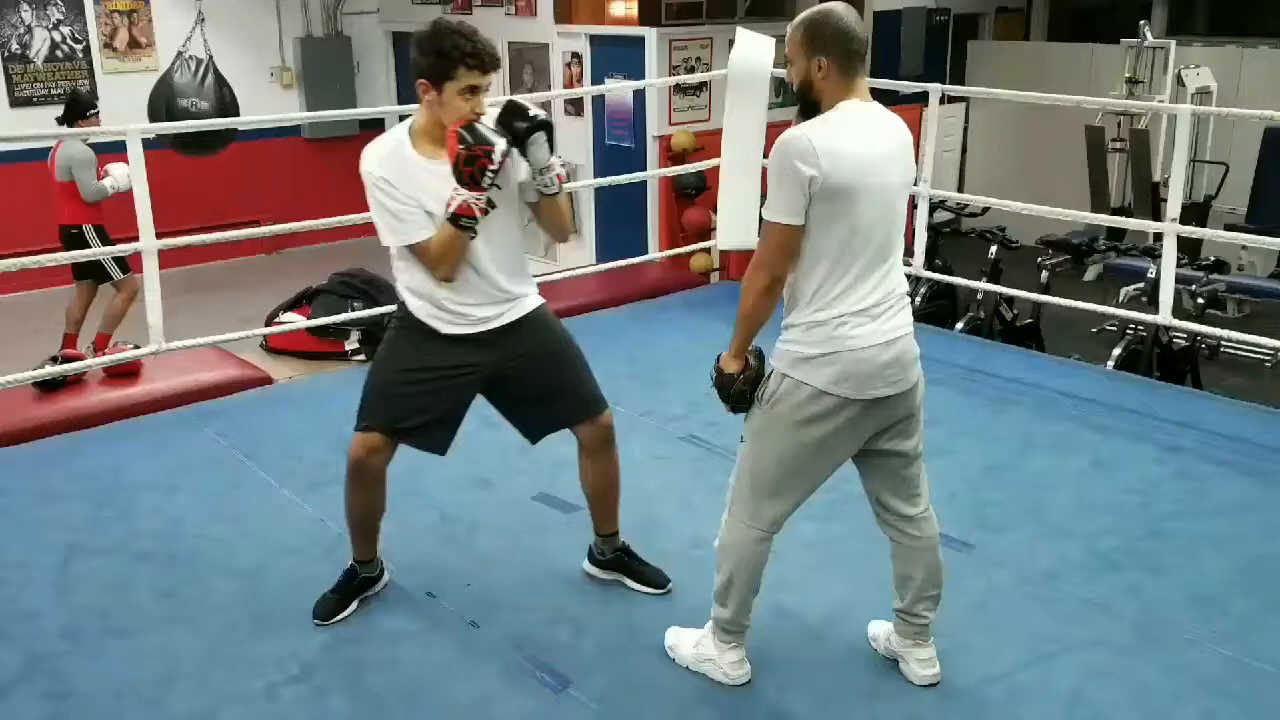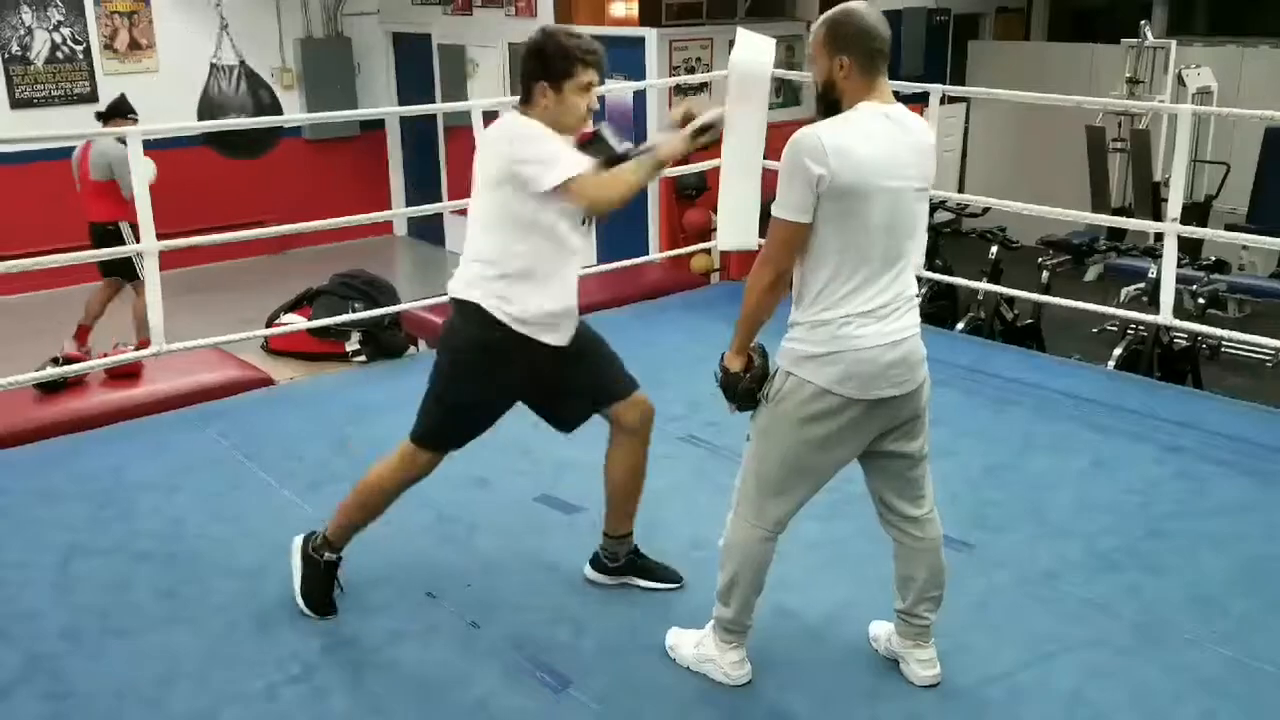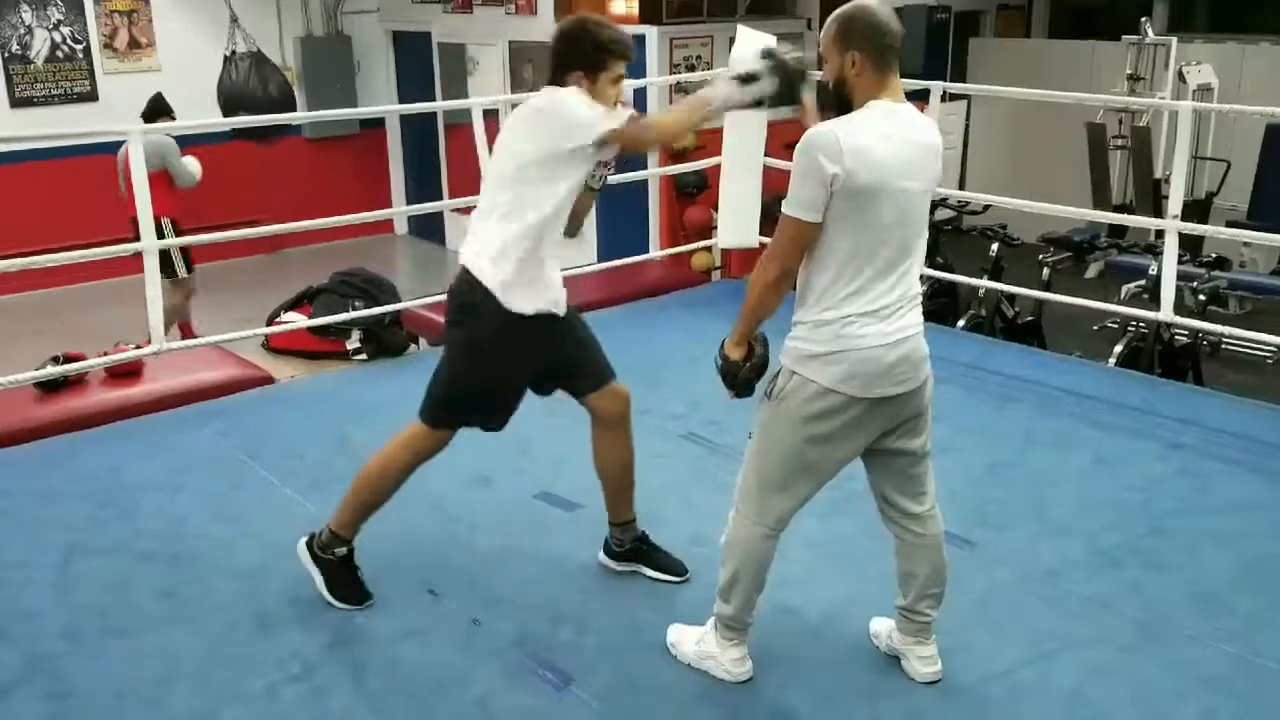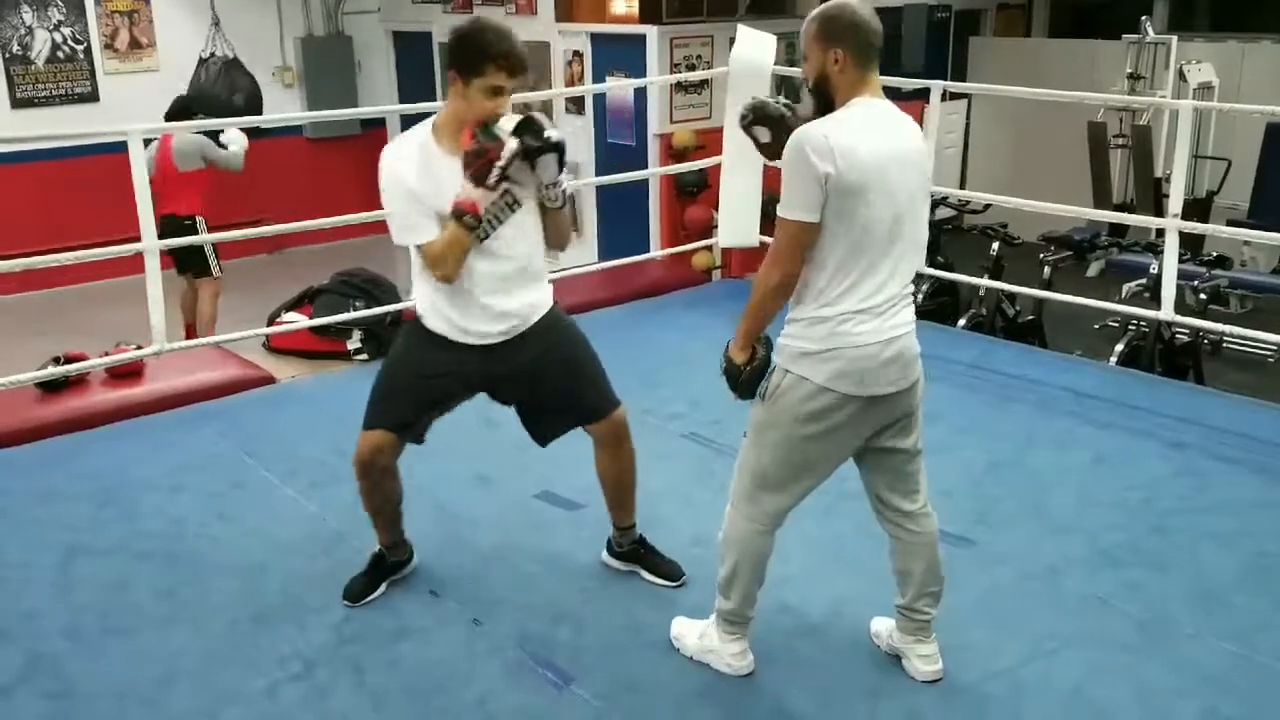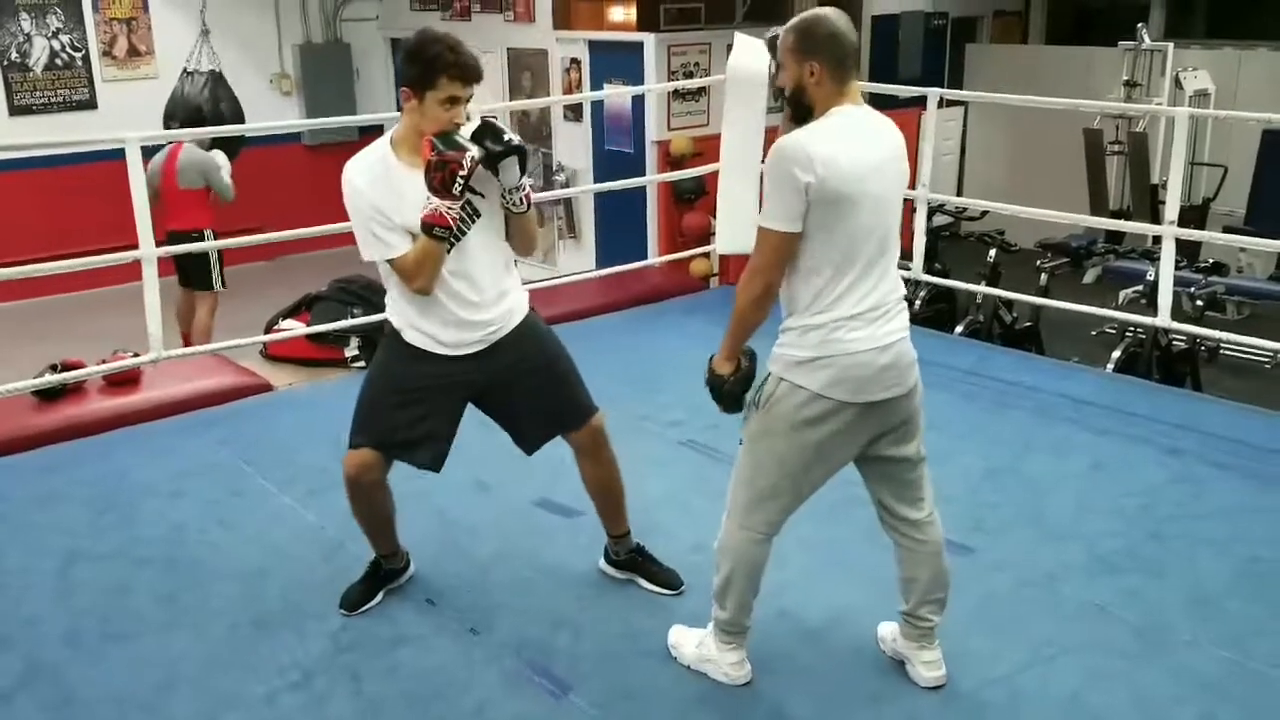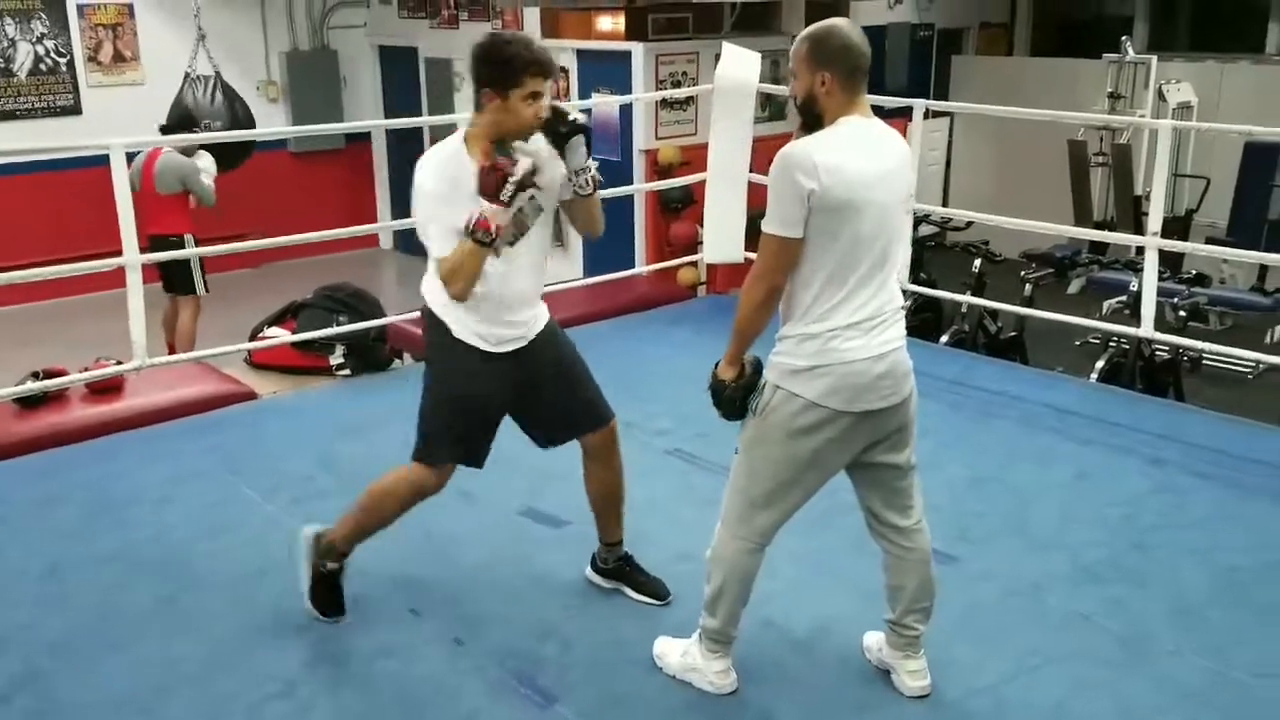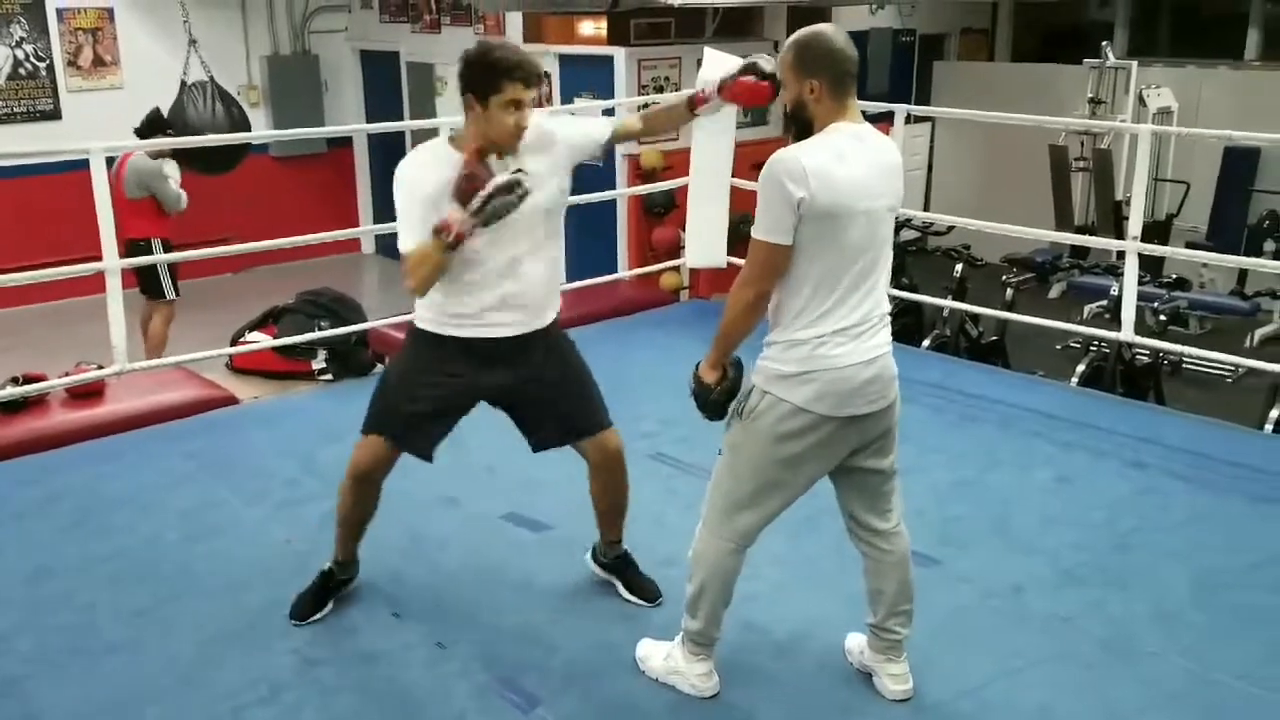
dt=0.5s
person 1, frame 1
left shoulder: (801, 145)
right shoulder: (897, 133)
left elbow: (768, 271)
left wrist: (736, 351)
left hip: (820, 368)
right hip: (895, 358)
left knee: (751, 511)
right knee: (907, 507)
left ankle: (724, 646)
right ankle: (916, 644)
person 1, frame 2
left shoulder: (815, 144)
right shoulder: (921, 136)
left elbow: (773, 267)
left wrist: (739, 348)
left hip: (824, 369)
right hip: (903, 359)
left knee: (757, 511)
right knee: (912, 508)
left ankle: (726, 646)
right ankle: (917, 645)
person 1, frame 3
left shoulder: (827, 143)
right shoulder: (927, 137)
left elbow: (780, 263)
left wrist: (740, 339)
left hip: (829, 366)
right hip: (906, 359)
left knee: (758, 508)
right knee: (914, 506)
left ankle: (726, 643)
right ankle: (917, 640)
person 1, frame 4
left shoulder: (816, 140)
right shoulder: (909, 132)
left elbow: (783, 266)
left wrist: (744, 341)
left hip: (822, 364)
right hip: (896, 355)
left knee: (754, 502)
right knee: (906, 502)
left ankle: (729, 637)
right ankle: (918, 639)
person 1, frame 5
left shoulder: (796, 151)
right shoulder: (889, 135)
left elbow: (764, 275)
left wrist: (730, 354)
right wrist: (799, 103)
left hip: (817, 372)
right hip: (892, 362)
left knee: (750, 512)
right knee: (911, 510)
left ankle: (725, 647)
right ankle: (922, 645)
person 1, frame 6
left shoulder: (802, 159)
right shoulder: (896, 147)
left elbow: (768, 279)
left wrist: (733, 359)
right wrist: (809, 122)
left hip: (814, 381)
right hip: (889, 372)
left knee: (744, 522)
right knee: (901, 519)
left ankle: (712, 656)
right ankle: (907, 655)
person 1, frame 7
left shoulder: (792, 167)
right shoulder: (886, 153)
left elbow: (755, 287)
left wrist: (716, 360)
right wrist: (796, 124)
left hip: (800, 387)
right hip: (874, 379)
left knee: (725, 524)
right knee: (880, 523)
left ankle: (694, 659)
right ankle: (889, 658)
person 2, frame 1
left shoulder: (505, 134)
right shoulder: (384, 160)
left elbow: (564, 232)
right elbow: (444, 267)
left wrist: (543, 161)
right wrist: (471, 192)
left hip: (517, 317)
right hip: (433, 328)
left knee: (597, 428)
right knee: (366, 451)
left ankle: (608, 551)
right ankle: (365, 568)
person 2, frame 2
left shoulder: (549, 142)
right shoulder: (518, 136)
left elbow: (584, 210)
right elbow: (599, 196)
left wrist: (626, 161)
right wrist: (663, 153)
left hip: (549, 323)
right hip: (490, 326)
left knee: (636, 415)
right knee: (420, 456)
left ankle: (615, 552)
right ankle: (322, 551)
person 2, frame 3
left shoulder: (565, 128)
right shoulder: (551, 108)
right elbow: (649, 134)
left wrist: (594, 169)
right wrist: (726, 92)
left hip: (535, 300)
right hip: (493, 301)
left knee: (612, 404)
right knee: (433, 432)
left ankle: (623, 540)
right ankle: (330, 543)
person 2, frame 4
left shoulder: (521, 137)
right shoulder: (403, 159)
left elbow: (558, 242)
right elbow: (444, 268)
left wrist: (550, 176)
right wrist: (479, 193)
left hip: (529, 322)
right hip: (445, 332)
left knee: (612, 424)
right knee: (373, 450)
left ankle: (625, 542)
right ankle: (393, 552)
person 2, frame 5
left shoulder: (479, 146)
right shoulder: (365, 174)
left elbow: (526, 246)
right elbow: (417, 279)
left wrist: (513, 179)
right wrist: (443, 203)
left hip: (508, 328)
right hip: (423, 346)
left knee: (589, 432)
right knee: (361, 467)
left ankle: (622, 550)
right ankle: (391, 562)
person 2, frame 6
left shoulder: (542, 145)
right shoulder: (441, 168)
left elbow: (592, 229)
right elbow: (457, 285)
left wrist: (578, 160)
right wrist: (495, 209)
left hip: (528, 329)
right hip: (462, 337)
left knee: (602, 435)
right knee: (430, 474)
left ankle: (610, 558)
right ankle: (329, 552)
person 2, frame 7
left shoulder: (551, 133)
right shoulder: (420, 170)
left elbow: (644, 125)
right elbow: (419, 279)
left wrist: (714, 93)
right wrist: (465, 215)
left hip: (532, 335)
right hip: (445, 337)
left knee: (606, 447)
right knee: (370, 458)
left ankle: (611, 554)
right ankle: (341, 567)
person 3, frame 1
left shoulder: (61, 148)
right shoulder: (80, 152)
right elbow: (90, 193)
left wrist: (103, 176)
right wrist: (115, 183)
left hip: (71, 229)
right hip: (85, 229)
left knee: (85, 290)
right knee: (128, 288)
left ankle: (68, 349)
right ankle: (98, 347)
person 3, frame 2
left shoulder: (82, 149)
right shoulder: (115, 150)
right elbow: (130, 193)
left hip: (98, 226)
right hip: (117, 227)
left knee: (111, 284)
right knee: (144, 289)
left ankle: (78, 340)
right ankle: (144, 348)
person 3, frame 3
left shoulder: (126, 149)
right shoulder: (163, 143)
left elbow: (126, 187)
right elbow: (185, 182)
right wrist: (192, 171)
left hip: (141, 222)
right hip: (160, 223)
left knee: (177, 283)
right knee: (183, 286)
left ankle: (188, 337)
person 3, frame 4
left shoulder: (152, 150)
right shoulder: (195, 142)
left elbow: (150, 186)
right elbow: (234, 164)
right wrist: (237, 147)
left hip: (166, 223)
right hip: (190, 221)
left knee: (193, 282)
right knee: (209, 287)
left ankle: (191, 337)
person 3, frame 5
left shoulder: (159, 159)
right shoulder: (202, 158)
left elbow: (152, 197)
right elbow: (229, 196)
right wrist: (224, 174)
left hip: (173, 235)
right hip: (198, 235)
left knee: (188, 291)
right knee: (207, 301)
left ankle: (189, 348)
person 3, frame 6
left shoulder: (141, 160)
right shoulder: (182, 164)
left elbow: (134, 188)
right elbow: (209, 200)
right wrist: (205, 175)
left hip: (156, 240)
right hip: (178, 240)
left knee: (174, 299)
right knee: (189, 306)
left ankle: (173, 355)
person 3, frame 7
left shoulder: (124, 162)
right shoulder: (149, 168)
right elbow: (174, 205)
right wrist: (172, 180)
left hip: (134, 243)
right hip: (152, 244)
left knee: (152, 305)
right knee: (164, 310)
left ankle: (152, 360)
